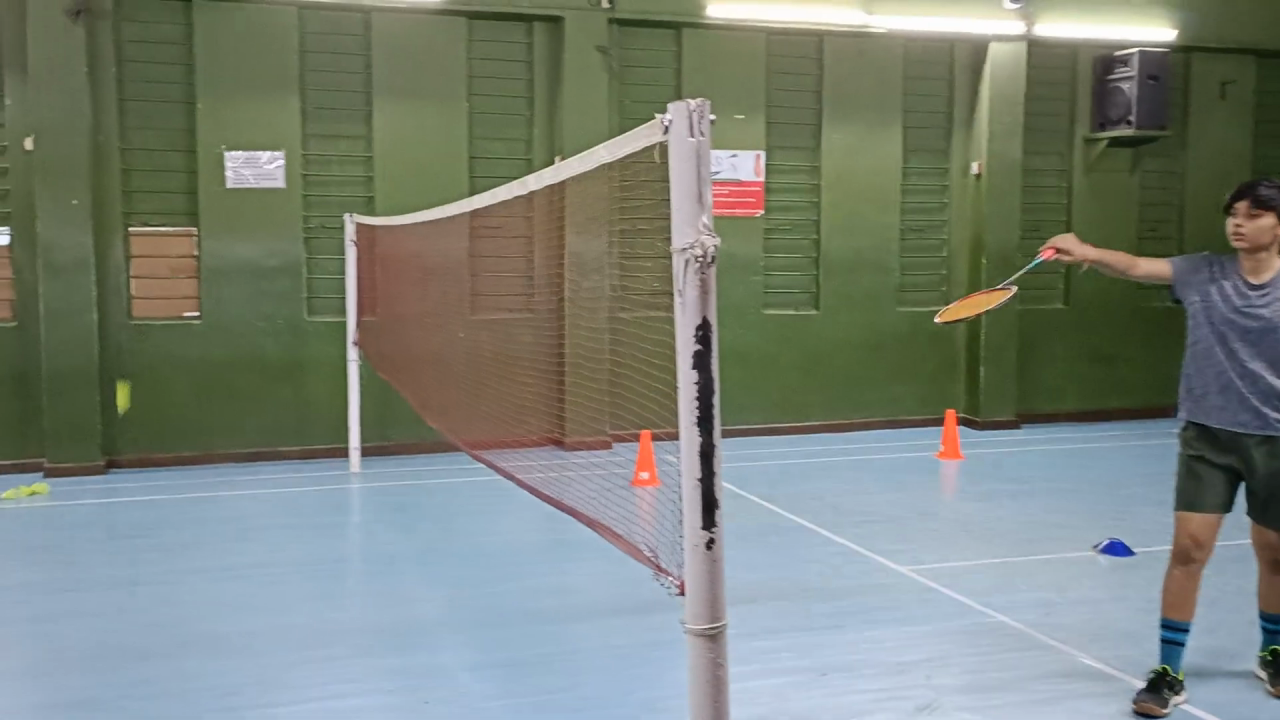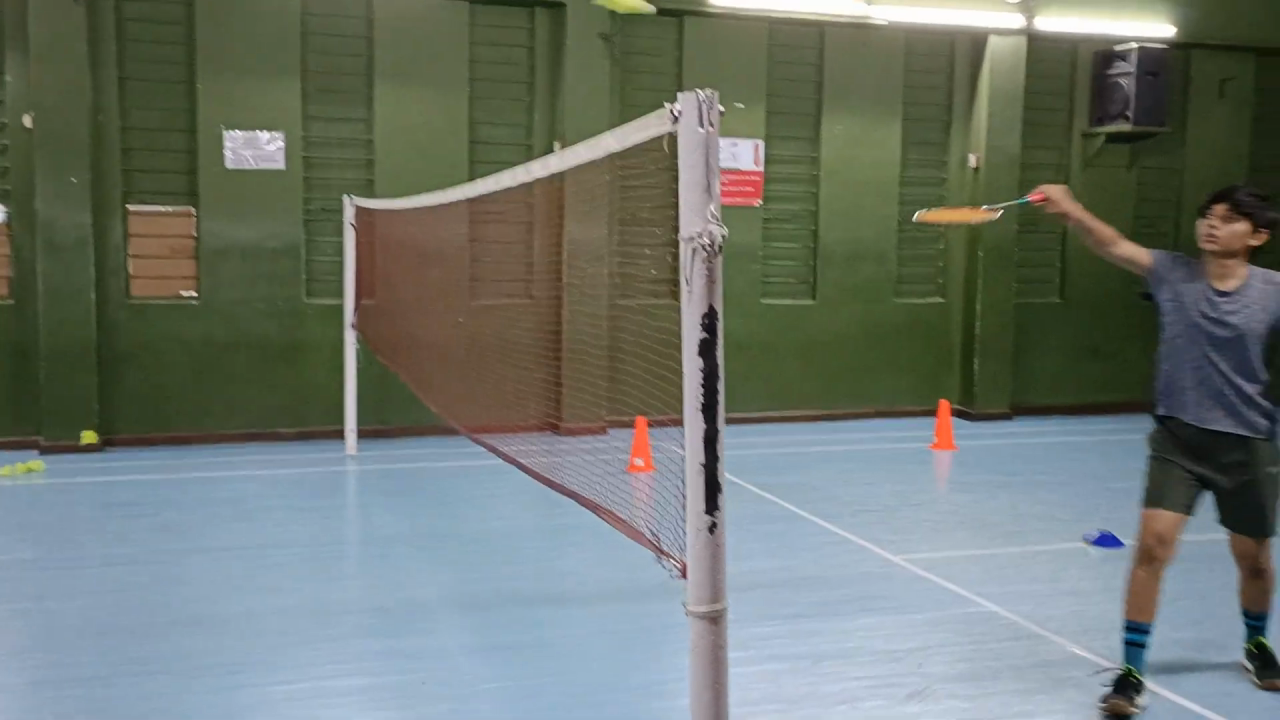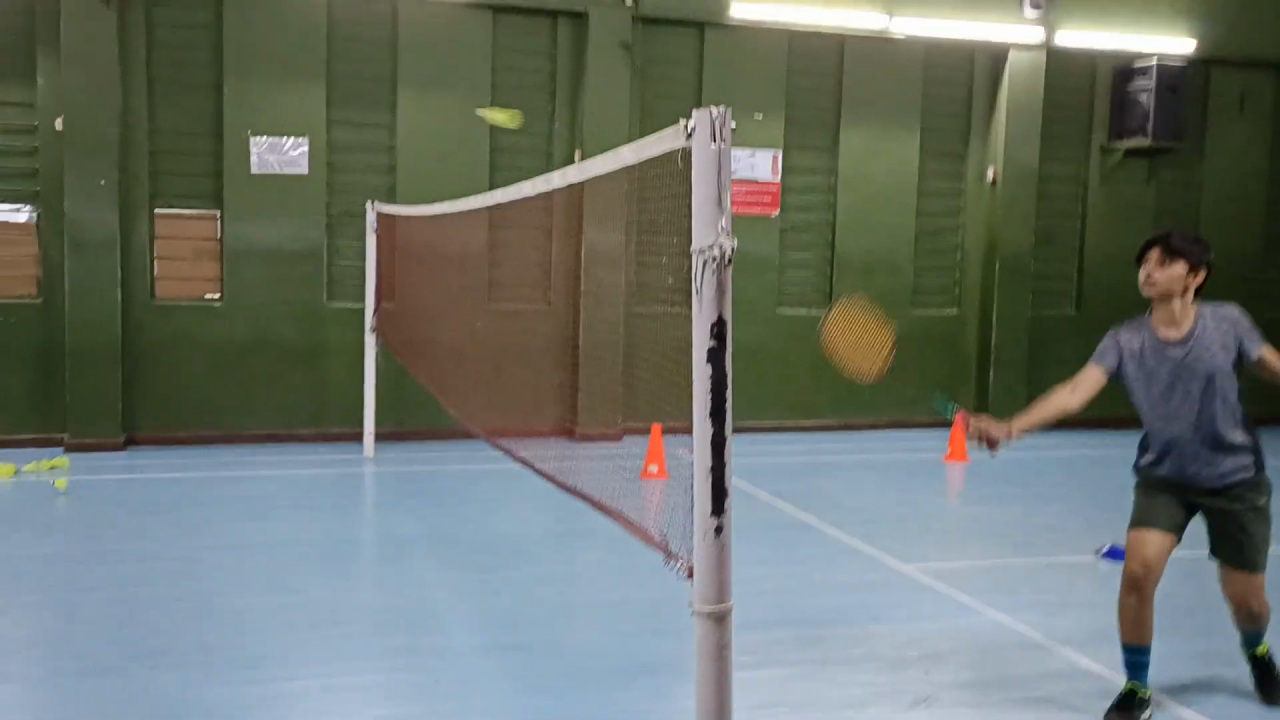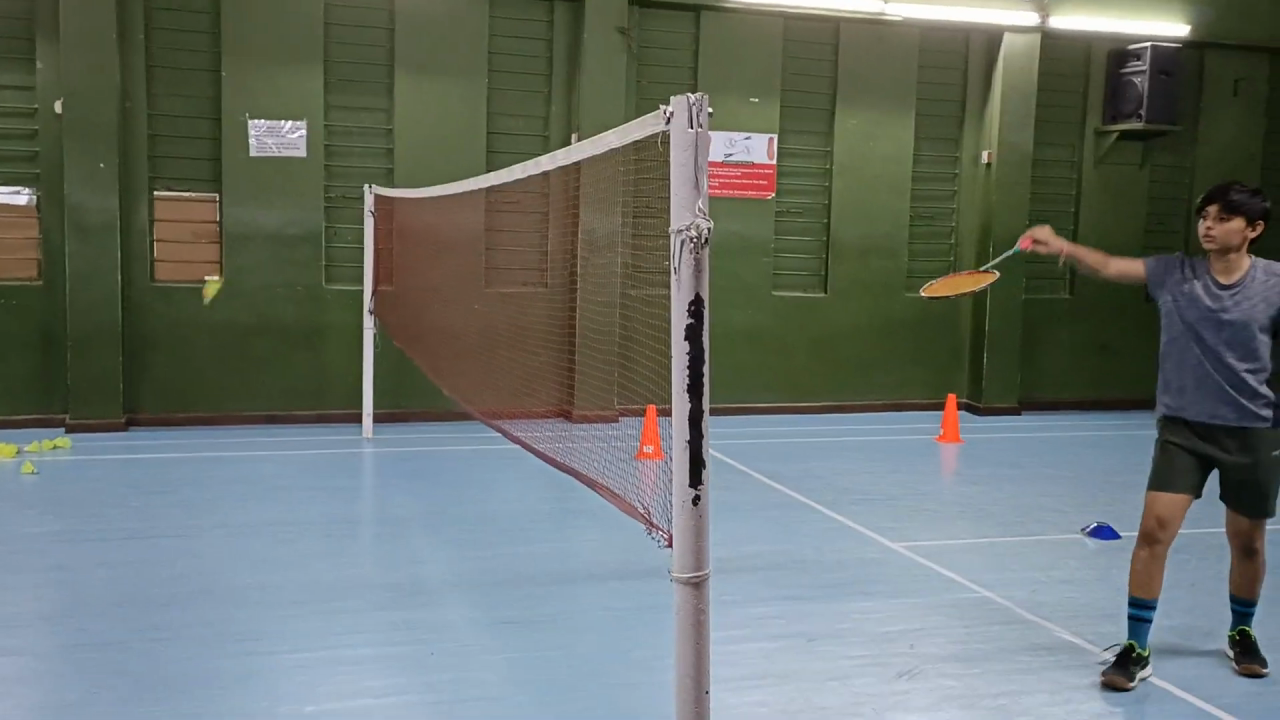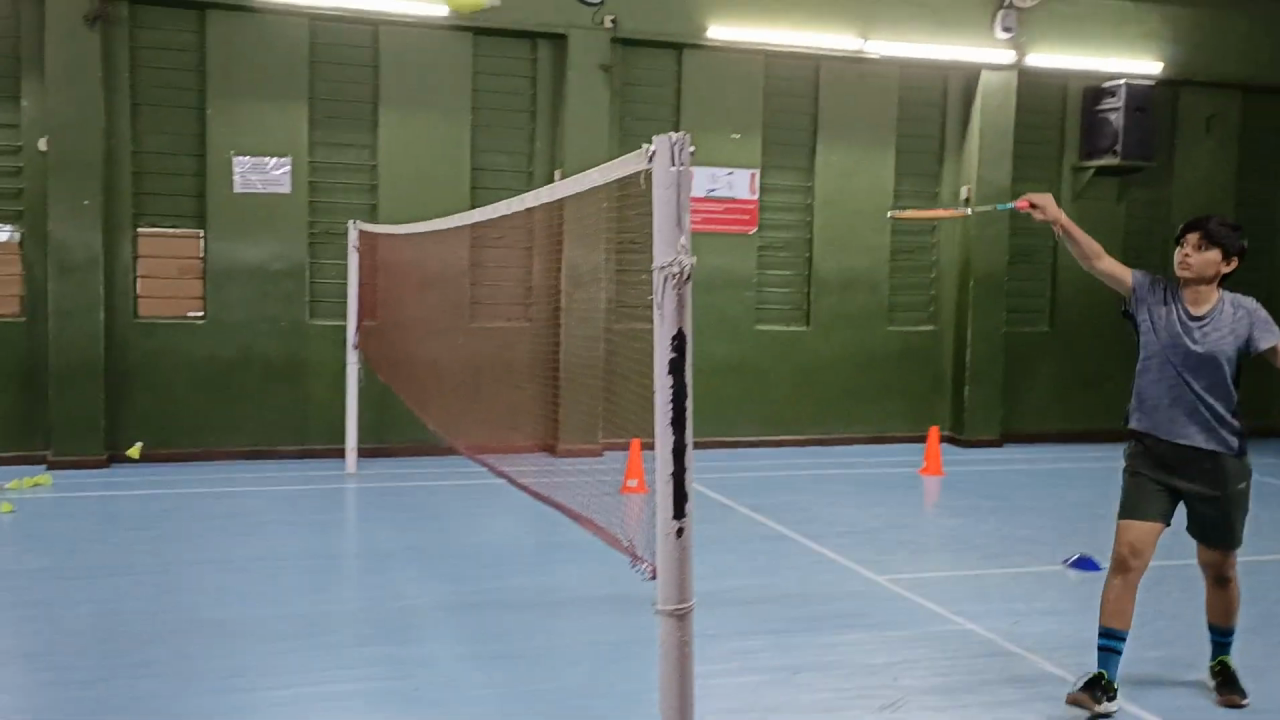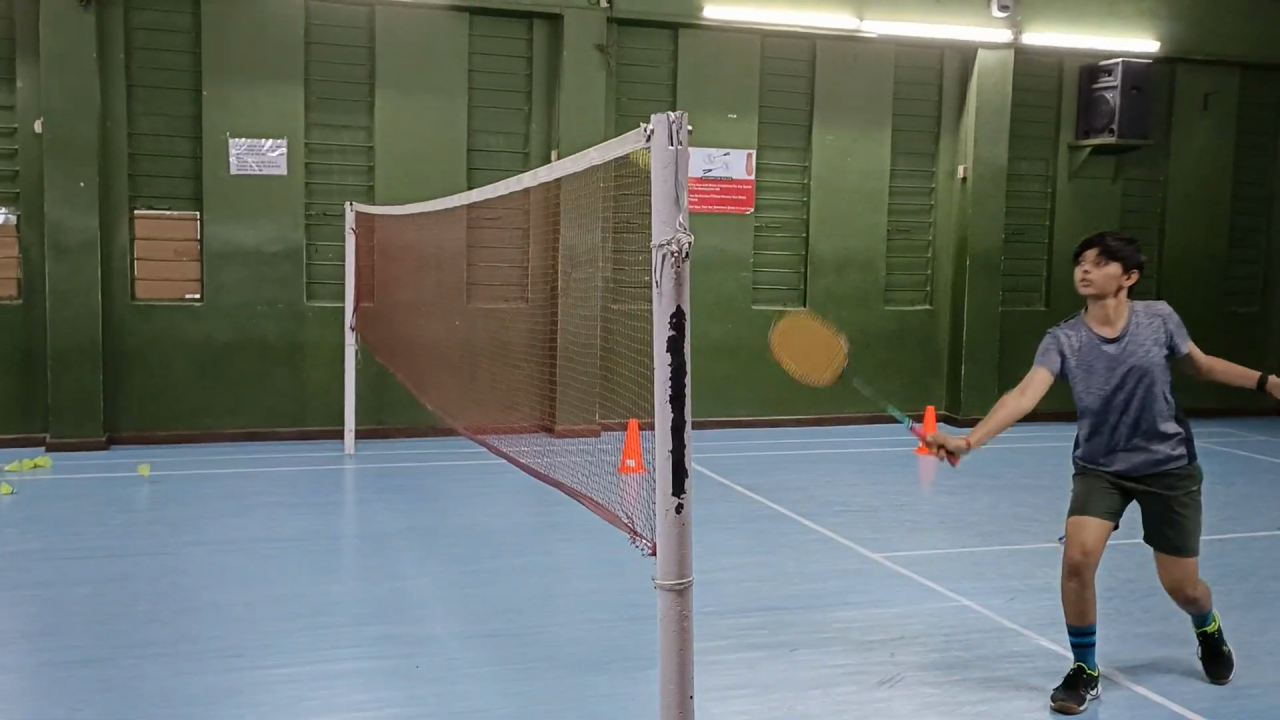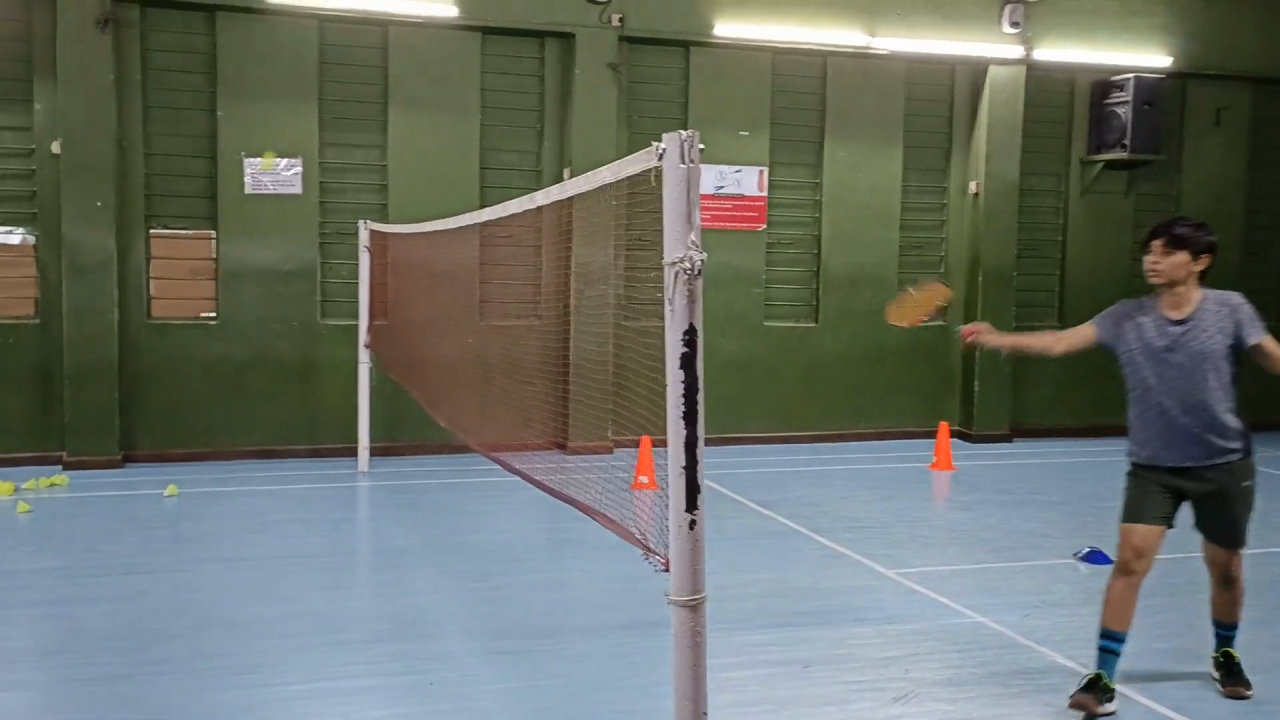
dt=0.5s
person 1, frame 1
right shoulder: (1203, 273)
right elbow: (1136, 267)
right wrist: (1086, 253)
right hip: (1208, 434)
right knee: (1189, 549)
right ankle: (1169, 672)
person 1, frame 2
right shoulder: (1174, 273)
right elbow: (1114, 247)
right wrist: (1072, 211)
right hip: (1178, 437)
right knee: (1152, 546)
right ankle: (1133, 672)
person 1, frame 3
left shoulder: (1230, 323)
right shoulder: (1125, 340)
right elbow: (1075, 392)
right wrist: (1012, 427)
left hip: (1235, 479)
right hip: (1164, 477)
right knee: (1139, 572)
person 1, frame 4
right shoulder: (1174, 273)
right elbow: (1110, 267)
right wrist: (1061, 246)
right hip: (1182, 426)
right knee: (1155, 529)
right ankle: (1136, 649)
person 1, frame 5
right shoulder: (1150, 295)
right elbow: (1098, 261)
right wrist: (1058, 219)
left hip: (1218, 459)
right hip: (1152, 453)
left knee: (1219, 571)
right knee: (1126, 558)
left ankle: (1222, 664)
person 1, frame 6
left shoulder: (1159, 318)
right shoulder: (1062, 339)
left elbow: (1202, 365)
right elbow: (1025, 395)
right wrist: (969, 440)
left hip: (1169, 465)
right hip: (1100, 467)
left knee: (1181, 584)
right knee: (1078, 559)
left ankle: (1208, 631)
right ankle: (1085, 670)
person 1, frame 7
left shoulder: (1232, 310)
right shoulder: (1127, 317)
right elbow: (1061, 341)
right wrist: (1002, 339)
left hip: (1223, 462)
right hip: (1153, 463)
left knee: (1226, 569)
right knee: (1130, 562)
left ankle: (1225, 656)
